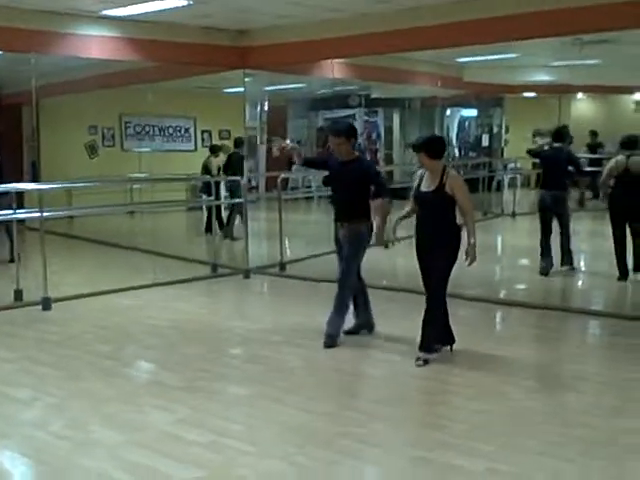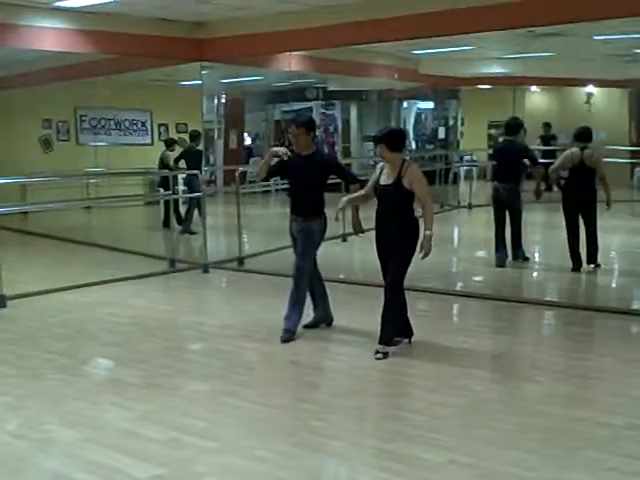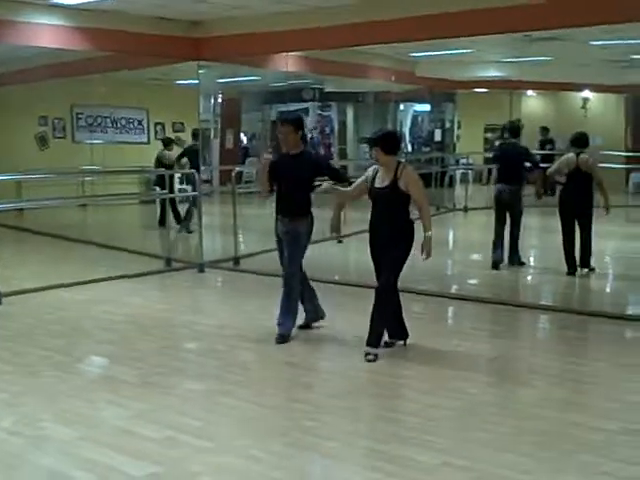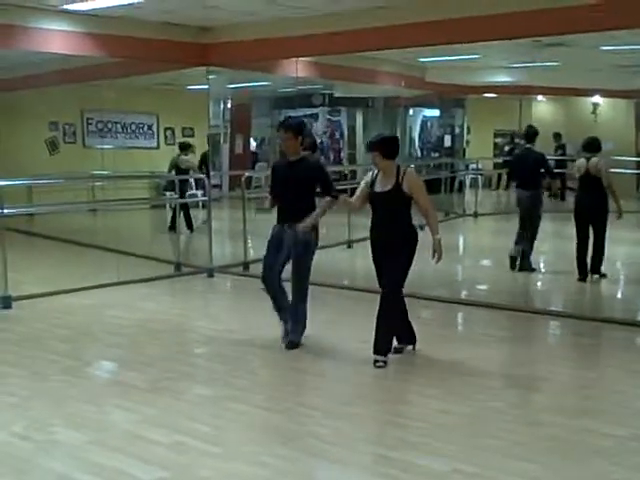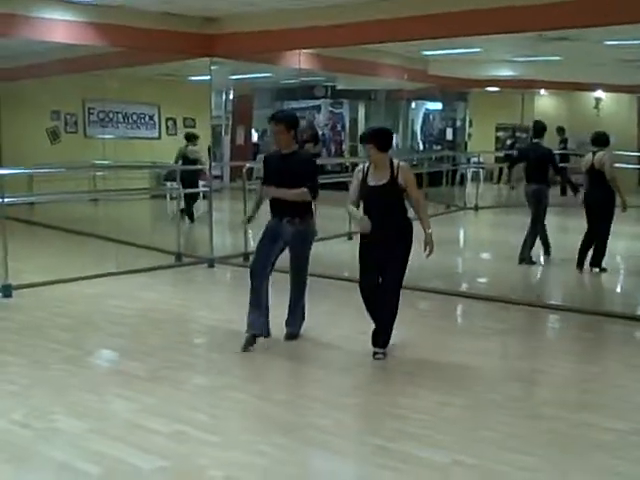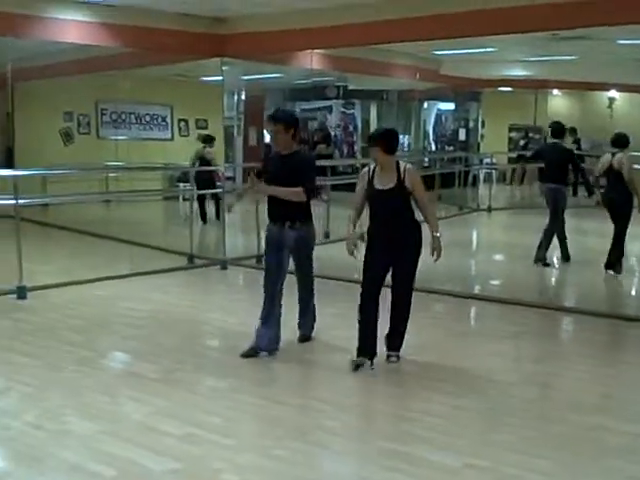
dt=0.3s
person 1, frame 1
left shoulder: (364, 167)
right shoulder: (332, 162)
left elbow: (382, 194)
right elbow: (305, 162)
left wrist: (383, 226)
left hip: (358, 227)
right hip: (340, 227)
left knee: (346, 278)
right knee: (352, 275)
left ankle: (333, 330)
right ankle: (364, 321)
person 1, frame 2
left shoulder: (325, 160)
right shoulder: (289, 159)
left elbow: (354, 182)
right elbow: (261, 175)
right wrist: (270, 154)
left hip: (313, 222)
right hip: (295, 221)
left knee: (300, 272)
right knee: (309, 269)
left ankle: (290, 325)
right ankle: (323, 314)
person 1, frame 3
left shoulder: (312, 161)
right shoulder: (278, 161)
left elbow: (344, 182)
right elbow: (265, 190)
right wrist: (264, 167)
left hip: (299, 223)
right hip: (280, 221)
left knee: (290, 274)
right knee: (293, 270)
left ankle: (285, 327)
right ankle: (314, 311)
person 1, frame 4
left shoulder: (313, 167)
right shoulder: (277, 167)
left elbow: (331, 197)
left wrist: (312, 219)
right wrist: (267, 205)
left hip: (304, 231)
right hip: (281, 228)
left knee: (299, 282)
right knee: (269, 275)
left ankle: (295, 332)
right ankle: (288, 317)
person 1, frame 5
left shoulder: (306, 160)
right shoulder: (269, 159)
left elbow: (310, 193)
left wrist: (277, 192)
right wrist: (253, 211)
left hip: (301, 225)
right hip: (276, 223)
left knee: (298, 276)
right knee: (258, 271)
left ankle: (294, 324)
right ankle: (256, 327)
person 1, frame 6
left shoulder: (305, 161)
right shoulder: (270, 160)
left elbow: (305, 194)
right elbow: (255, 181)
left wrist: (268, 188)
left hip: (301, 229)
right hip: (275, 229)
left knee: (305, 280)
right knee: (272, 284)
left ankle: (306, 326)
right ankle: (266, 340)
person 2, frame 1
left shoulder: (452, 178)
right shoulder: (420, 176)
left elbow: (468, 212)
right elbow: (414, 205)
left wrist: (471, 241)
right wrist: (400, 218)
left hip: (445, 241)
right hip: (423, 240)
left knee: (435, 292)
right knee: (432, 291)
left ankle: (427, 346)
right ankle: (444, 338)
person 2, frame 2
left shoulder: (410, 171)
right shoulder: (380, 169)
left elbow: (426, 204)
right elbow: (367, 193)
left wrist: (428, 234)
right wrist: (348, 199)
left hip: (404, 235)
right hip: (383, 233)
left knee: (392, 284)
right knee: (392, 284)
left ankle: (386, 340)
right ankle: (402, 331)
person 2, frame 3
left shoulder: (406, 173)
right shoulder: (373, 172)
left elbow: (423, 206)
right elbow: (351, 193)
left wrist: (427, 235)
right wrist: (333, 191)
left hip: (399, 237)
right hip: (377, 235)
left knee: (384, 287)
right knee: (387, 286)
left ankle: (373, 343)
right ankle: (398, 333)
person 2, frame 4
left shoulder: (408, 177)
right shoulder: (371, 177)
left elbow: (427, 209)
right elbow: (356, 204)
left wrist: (436, 238)
right wrist: (348, 201)
left hip: (402, 241)
right hip: (379, 241)
left knee: (390, 293)
right knee: (391, 292)
left ankle: (381, 350)
right ankle: (406, 338)
person 2, frame 5
left shoulder: (401, 170)
right shoulder: (361, 171)
left elbow: (417, 203)
right elbow: (351, 204)
left wrist: (427, 231)
right wrist: (356, 215)
left hip: (398, 235)
right hip: (370, 236)
left knee: (390, 288)
right knee: (367, 286)
left ankle: (381, 341)
right ankle: (383, 326)
person 2, frame 6
left shoulder: (408, 173)
right shoulder: (366, 174)
left elbow: (425, 205)
right elbow: (357, 207)
left wrist: (436, 235)
right wrist: (352, 231)
left hip: (407, 239)
right hip: (377, 240)
left knee: (401, 293)
right knee: (368, 293)
left ankle: (394, 346)
right ankle: (366, 351)
person 3, frame 1
left shoulder: (545, 153)
right shoulder: (568, 155)
left elbow: (530, 151)
right elbow: (581, 174)
right wrist: (581, 193)
left hip: (544, 194)
right hip: (559, 195)
left knee: (545, 232)
right knee: (564, 229)
left ankle: (545, 265)
right ankle: (567, 261)
person 3, frame 2
left shoulder: (498, 147)
right shoulder: (521, 147)
right elbow: (535, 165)
right wrist: (538, 185)
left hip: (497, 187)
right hip: (512, 188)
left knee: (499, 224)
right knee: (515, 223)
left ankle: (500, 258)
right ankle: (518, 254)
person 3, frame 3
left shoulder: (500, 149)
right shoulder: (522, 150)
right elbow: (536, 168)
right wrist: (538, 187)
left hip: (500, 188)
right hip: (514, 190)
left knee: (499, 225)
right knee: (515, 225)
left ankle: (496, 258)
right ankle: (514, 258)
person 3, frame 4
left shoulder: (517, 156)
right shoulder: (539, 156)
left elbow: (511, 176)
right elbow: (551, 175)
right wrist: (554, 189)
left hip: (520, 193)
right hip: (533, 194)
left knee: (523, 226)
right knee: (531, 229)
left ankle: (515, 251)
right ankle: (524, 263)
person 3, frame 5
left shoulder: (524, 150)
right shoulder: (547, 152)
right elbow: (558, 171)
right wrist: (573, 186)
left hip: (528, 187)
right hip: (540, 188)
left knee: (538, 219)
right knee: (536, 222)
left ankle: (546, 249)
right ankle: (525, 256)
person 3, frame 6
left shoulder: (544, 149)
right shoulder: (567, 152)
left elbow: (529, 160)
right elbow: (577, 171)
left hip: (546, 186)
right hip: (559, 188)
left knee: (558, 220)
right knee: (554, 222)
left ankle: (565, 254)
right ankle: (540, 255)
person 4, frame 1
left shoulder: (614, 162)
left elbow: (603, 183)
left wrist: (608, 195)
left hip: (617, 201)
left knee: (619, 237)
left ankle: (623, 272)
person 4, frame 2
left shoulder: (569, 154)
right shoulder: (594, 155)
left elbow: (552, 171)
right elbow: (602, 177)
left wrist: (562, 185)
right wrist: (608, 195)
left hip: (570, 194)
right hip: (588, 194)
left knee: (572, 229)
right knee: (591, 227)
left ankle: (576, 263)
right ankle: (592, 261)
person 4, frame 3
left shoulder: (565, 159)
right shoulder: (589, 160)
left elbow: (549, 174)
right elbow: (598, 182)
right wrist: (606, 200)
left hip: (566, 198)
right hip: (584, 199)
left knee: (568, 233)
right knee: (585, 232)
left ankle: (571, 267)
right ankle: (585, 264)
person 4, frame 4
left shoulder: (578, 164)
right shoulder: (599, 163)
right elbow: (608, 185)
right wrist: (618, 204)
left hip: (581, 202)
right hip: (598, 203)
left knee: (582, 238)
right knee: (599, 237)
left ankle: (582, 273)
right ankle: (595, 270)
person 4, frame 5
left shoulder: (586, 158)
right shoulder: (605, 156)
right elbow: (611, 179)
right wrist: (622, 197)
left hip: (589, 196)
right hip: (604, 197)
left knee: (591, 229)
right knee: (603, 231)
left ankle: (580, 261)
right ankle: (596, 264)
person 4, frame 6
left shoulder: (605, 158)
right shoulder: (625, 157)
left elbow: (596, 176)
left wrist: (601, 194)
left hip: (608, 196)
right hip: (622, 198)
left knee: (619, 229)
right knee: (620, 231)
left ankle: (617, 261)
right ankle: (611, 265)
